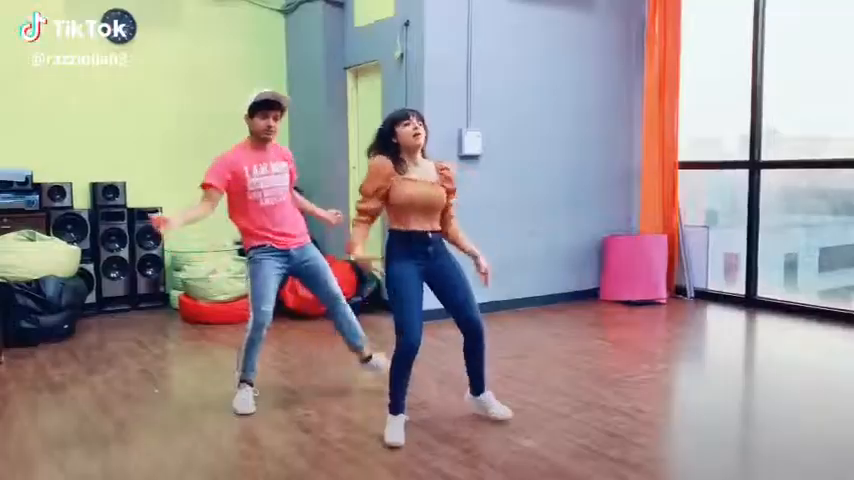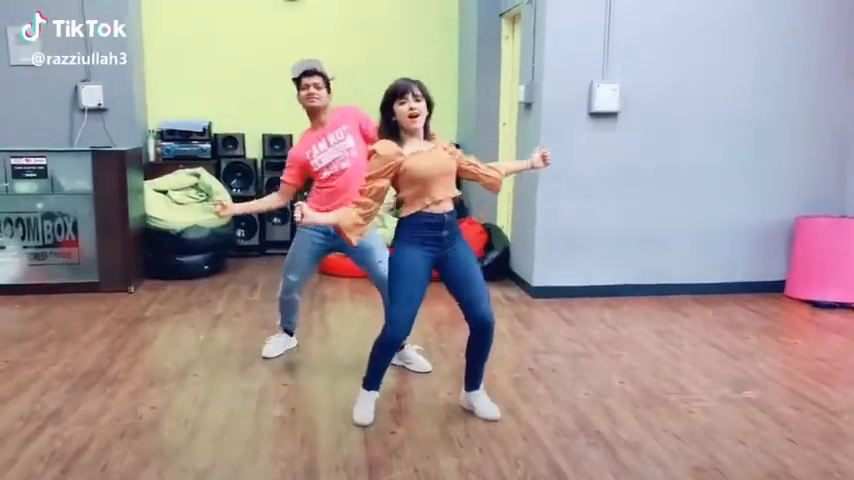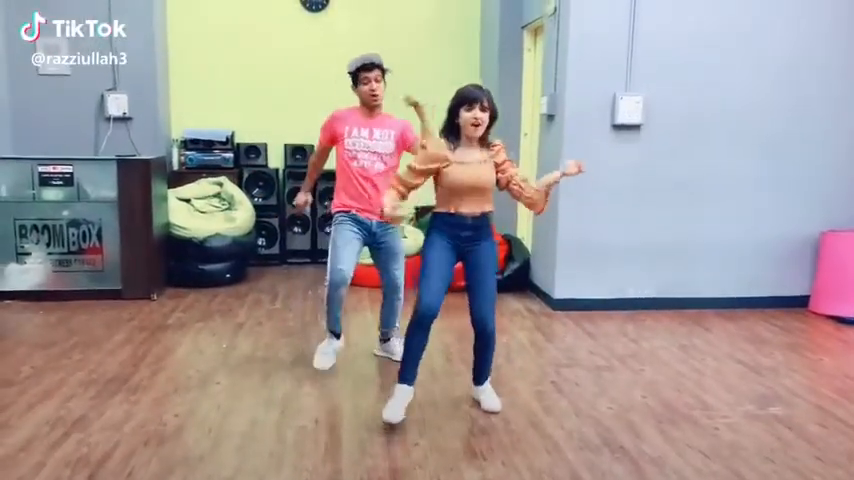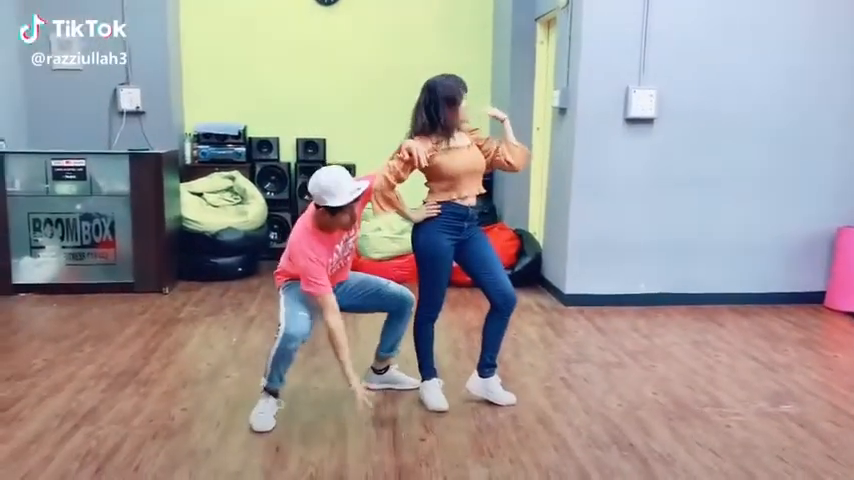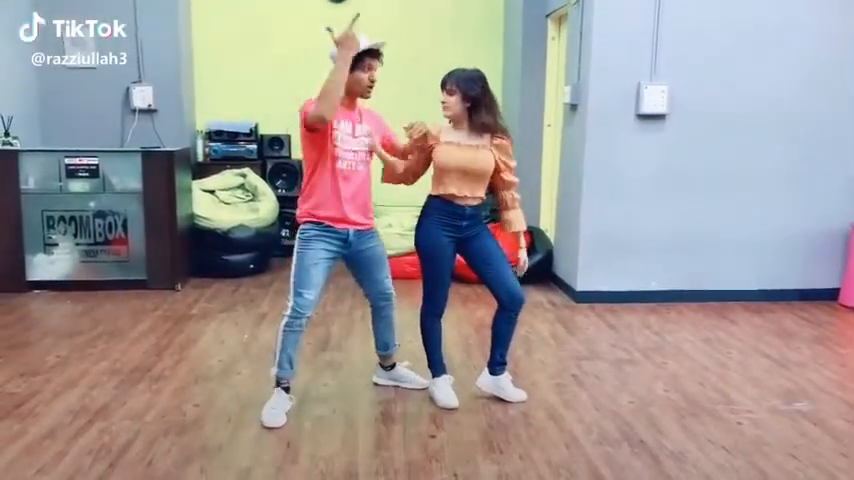
dt=1s
person 1, frame 1
left shoulder: (442, 173)
right shoulder: (383, 167)
left elbow: (448, 222)
right elbow: (365, 215)
left wrist: (476, 254)
right wrist: (357, 247)
left hip: (438, 253)
right hip: (403, 256)
left knee: (474, 327)
right knee: (409, 340)
left ankle: (479, 396)
right ankle: (395, 415)
person 1, frame 2
left shoulder: (438, 146)
right shoulder: (388, 151)
left elbow: (476, 170)
right elbow: (366, 203)
left wrist: (529, 163)
right wrist: (317, 217)
left hip: (452, 237)
right hip: (414, 240)
left knee: (483, 320)
right knee: (396, 329)
left ankle: (473, 392)
right ankle: (369, 391)
person 1, frame 3
left shoulder: (494, 153)
right shoulder: (438, 149)
left elbow: (521, 191)
right elbow: (403, 185)
left wrist: (559, 175)
right wrist: (388, 205)
left hip: (480, 236)
right hip: (443, 233)
left knee: (484, 320)
right knee: (426, 308)
left ankle: (481, 385)
right ankle: (404, 387)
person 1, frame 4
left shoulder: (472, 138)
right shoulder: (422, 146)
left elbow: (513, 161)
right elbow: (383, 184)
left wrist: (504, 122)
right wrist: (411, 216)
left hip: (471, 225)
right hip: (438, 226)
left knee: (505, 298)
right knee: (430, 308)
left ankle: (485, 377)
right ankle: (429, 381)
person 1, frame 5
left shoulder: (496, 141)
right shoulder: (433, 136)
left elbow: (507, 191)
right elbow: (408, 174)
left wrist: (521, 241)
right wrist: (381, 153)
left hip: (475, 224)
right hip: (437, 221)
left knee: (512, 296)
right knee: (435, 304)
left ankle: (495, 374)
right ankle: (439, 378)
person 2, frame 1
left shoulder: (283, 155)
right shoulder: (228, 162)
right elbow: (207, 205)
left wrist: (320, 214)
right wrist: (177, 220)
left hip: (301, 246)
right hip: (265, 251)
left knee: (335, 298)
right knee: (262, 316)
left ankle: (365, 355)
right ankle: (245, 384)
person 2, frame 2
left shoulder: (352, 116)
right shoulder: (300, 150)
right elbow: (282, 197)
right wrist: (238, 208)
right hip: (316, 224)
left knee: (391, 282)
right knee: (291, 284)
left ankle: (400, 348)
right ankle: (287, 333)
person 2, frame 3
left shoulder: (399, 126)
right shoulder: (339, 120)
right elbow: (319, 156)
right wrist: (305, 190)
left hip: (387, 221)
right hip: (349, 217)
left knee: (395, 285)
right knee: (339, 276)
left ankle: (387, 340)
right ankle: (333, 337)
person 2, frame 4
left shoulder: (351, 197)
right shoulder: (305, 245)
right elbow: (331, 316)
right wrist: (351, 377)
left hip: (341, 280)
right hip: (301, 285)
left knee: (403, 300)
right knee: (293, 331)
left ankle: (381, 370)
right ankle: (270, 395)
person 2, frame 5
left shoulder: (372, 118)
right shoulder: (315, 110)
left elbow: (402, 151)
right elbow: (325, 115)
right wrist: (345, 55)
left hip: (362, 230)
right hip: (320, 229)
left knee: (383, 298)
right knee: (300, 310)
left ankle: (387, 367)
right ankle: (282, 389)
